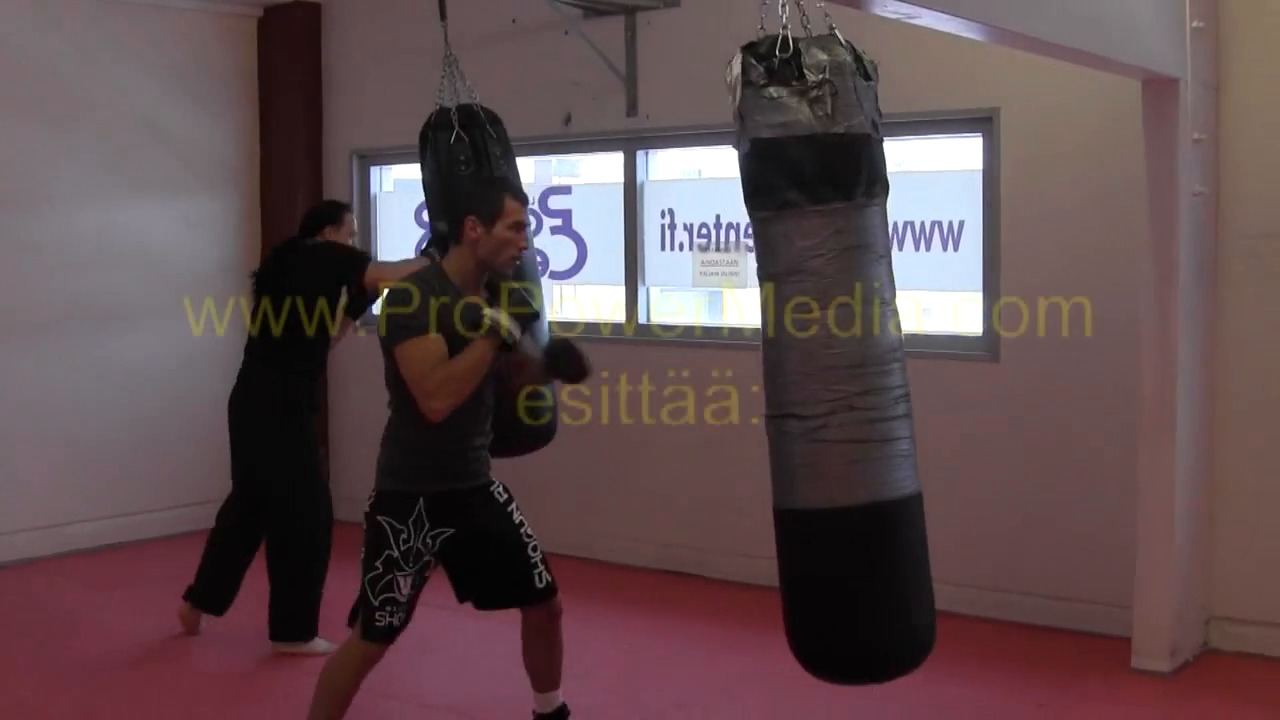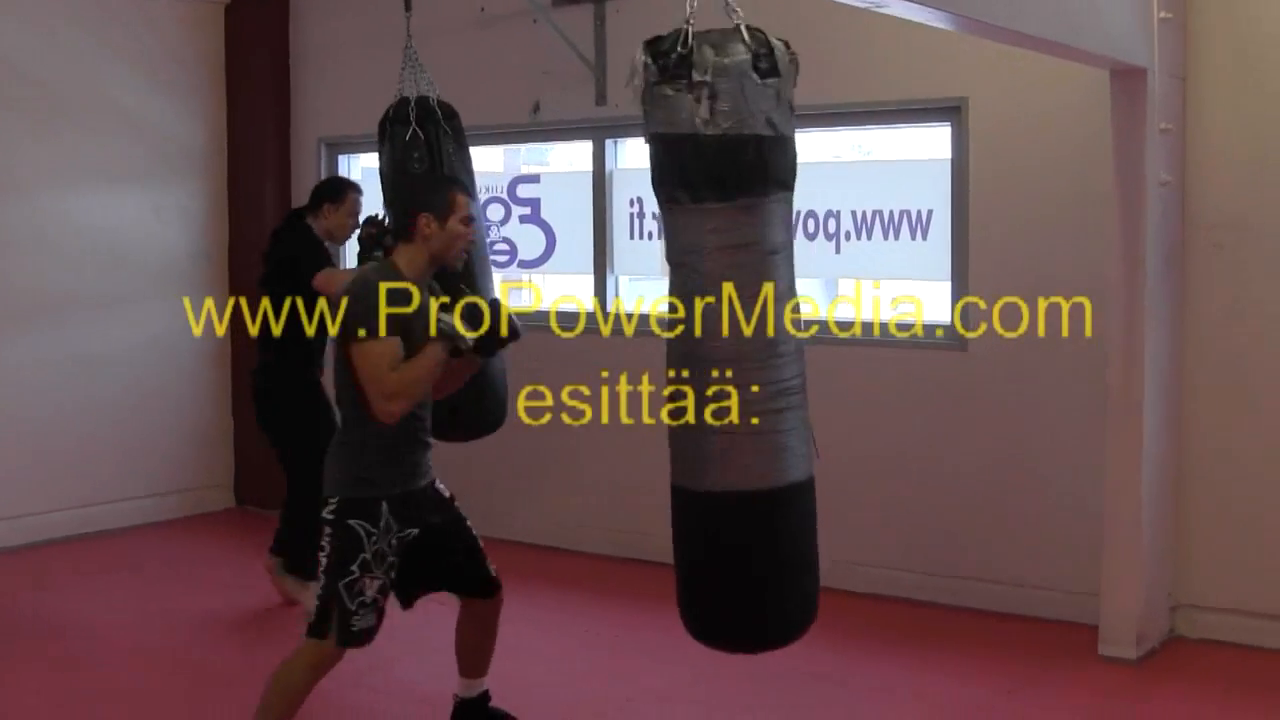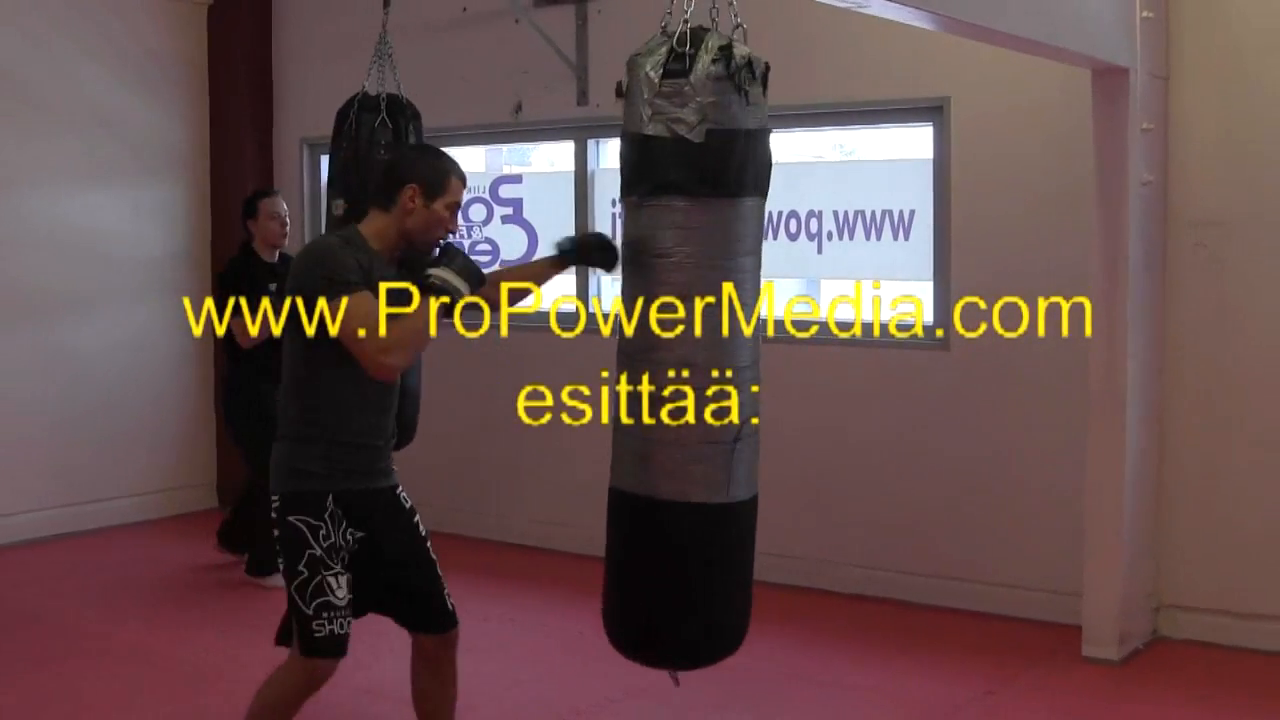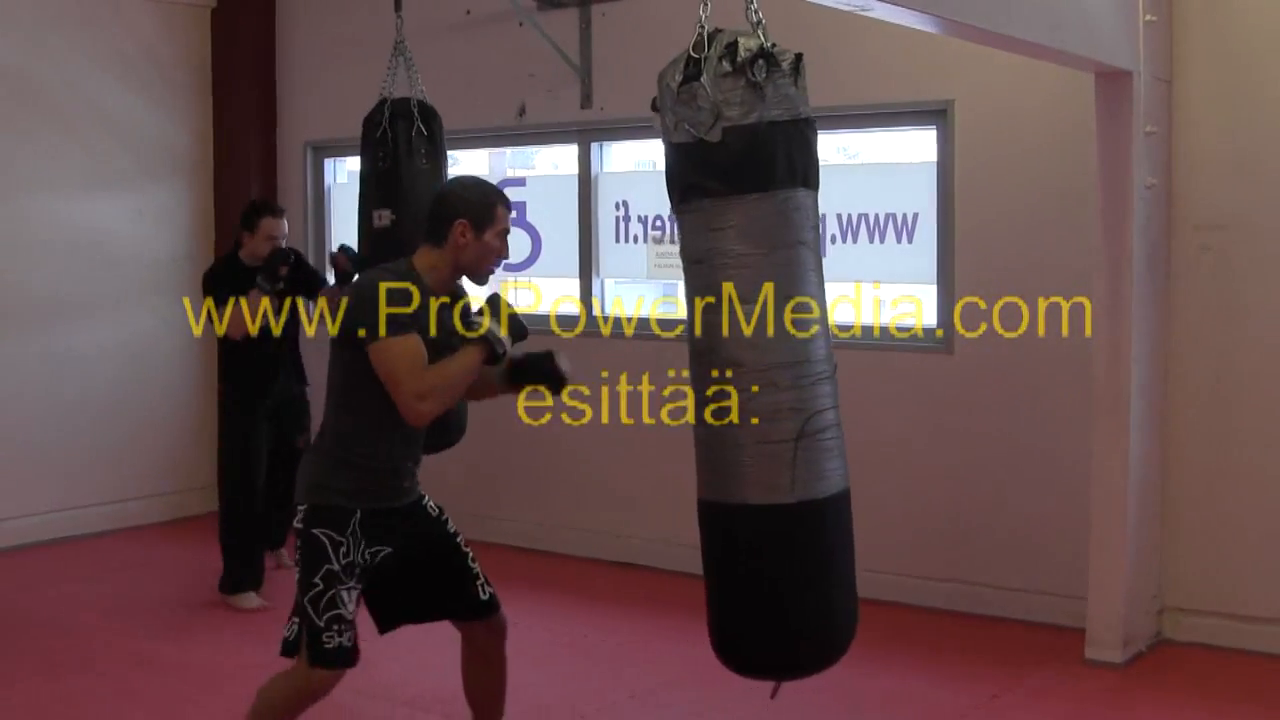
dt=1s
person 1, frame 1
left shoulder: (492, 292)
right shoulder: (412, 296)
left elbow: (509, 375)
right elbow: (437, 401)
left wrist: (552, 362)
right wrist: (497, 330)
left hip: (474, 484)
right hip: (410, 493)
left knee: (544, 604)
right knee: (372, 641)
person 1, frame 2
left shoulder: (424, 292)
right shoulder: (373, 293)
right elbow: (388, 402)
left wrist: (476, 341)
right wrist: (450, 340)
left hip: (413, 483)
right hip: (363, 491)
left knee: (485, 593)
right knee: (330, 641)
person 1, frame 3
left shoulder: (402, 262)
right shoulder: (327, 259)
left elbow: (484, 293)
right elbow: (385, 358)
left wrist: (567, 255)
right wrist: (439, 288)
left hip: (373, 483)
right hip: (314, 488)
left knee: (437, 633)
right knee: (316, 657)
person 1, frame 4
left shoulder: (450, 298)
right shoulder: (383, 294)
left elbow: (463, 388)
right elbow: (418, 402)
left wrist: (518, 372)
right wrist: (487, 339)
left hip: (403, 501)
right hip: (338, 504)
left knee: (487, 625)
right knee: (319, 670)
person 2, frame 1
left shoulder: (284, 269)
right shoulder: (324, 260)
right elbow: (382, 277)
left wrist: (351, 308)
right wrist: (430, 261)
left hip: (254, 405)
right hip: (282, 410)
left knee: (249, 505)
right knee: (305, 515)
left ankle: (198, 601)
right ankle: (293, 631)
person 2, frame 2
left shoulder: (302, 246)
right shoulder: (300, 245)
left elbow: (329, 301)
right elbow: (334, 287)
left hip: (283, 378)
right hip: (290, 381)
left knee: (308, 474)
right knee: (317, 474)
left ankle: (287, 561)
right ankle: (298, 568)
person 2, frame 3
left shoulder: (290, 267)
right shoulder: (238, 274)
right elbow: (245, 337)
left hip: (284, 385)
right hip: (249, 390)
left knee: (271, 471)
right knee: (274, 472)
left ankle: (234, 538)
right ankle: (266, 564)
person 2, frame 4
left shoulder: (290, 263)
right shoulder: (221, 275)
right elbow: (237, 328)
right wrist: (265, 281)
left hip: (289, 389)
right hip: (245, 396)
left knee: (291, 473)
right knee: (244, 484)
left ankle: (269, 542)
right ankle: (238, 583)
